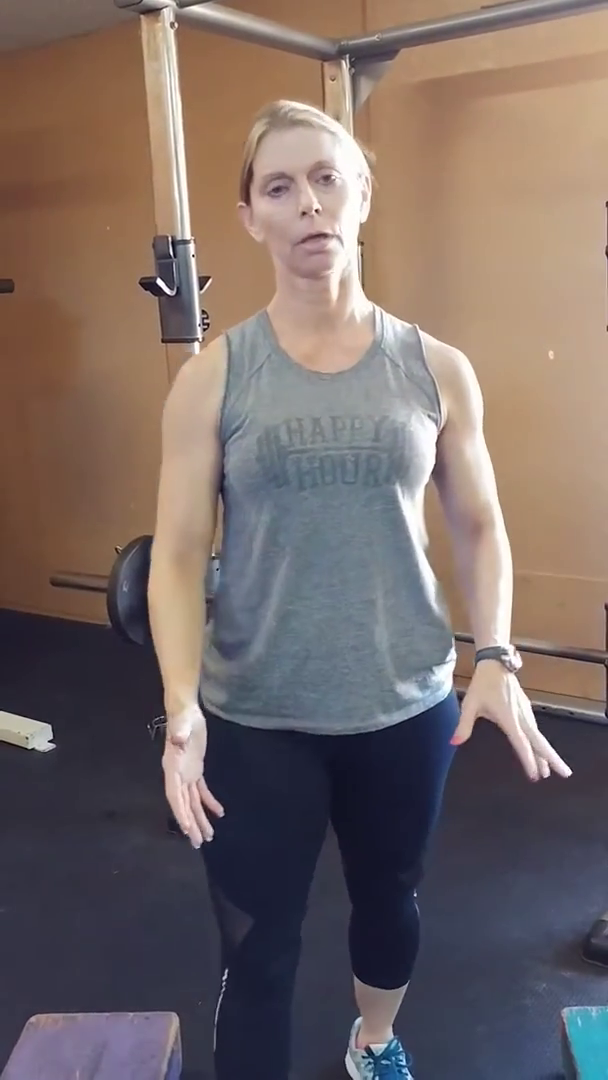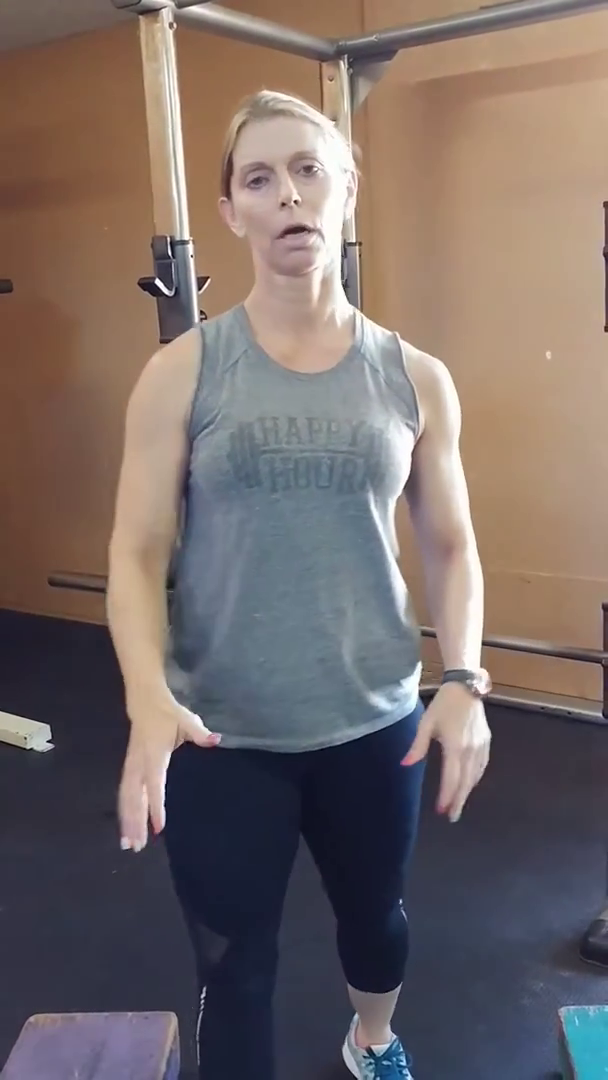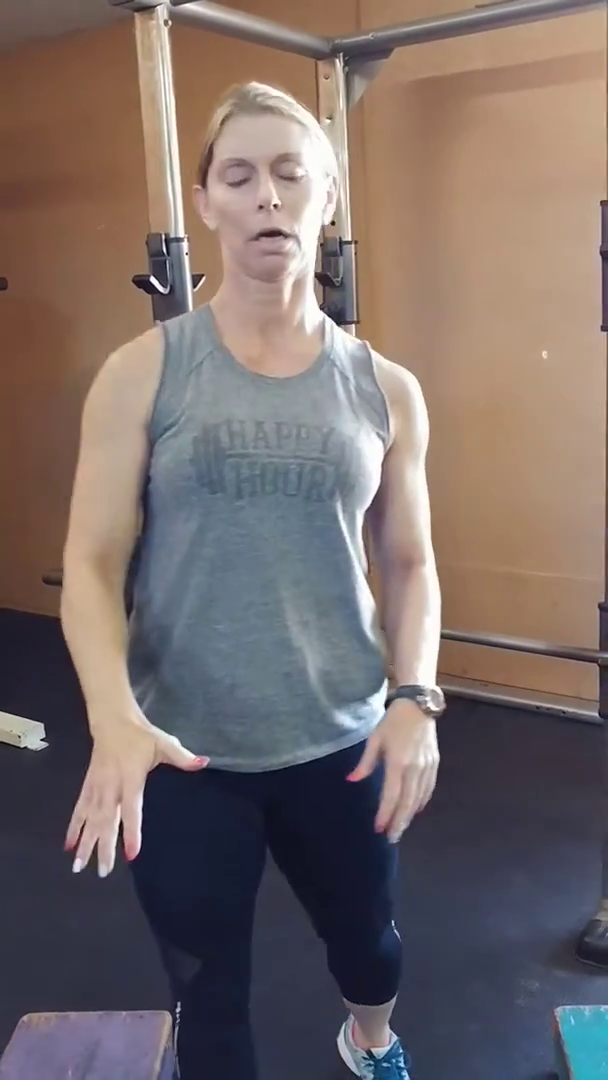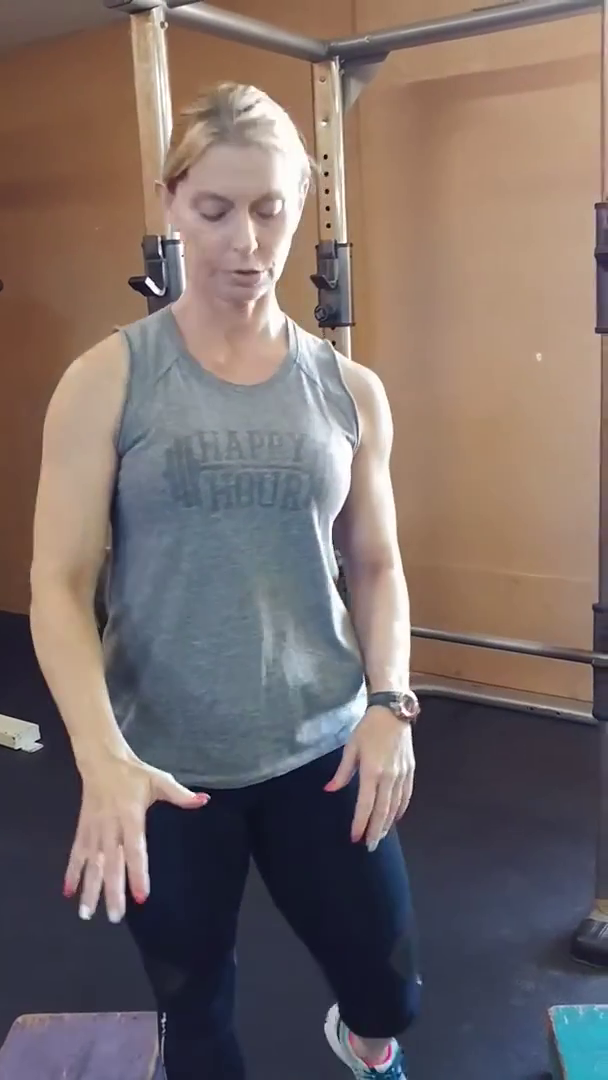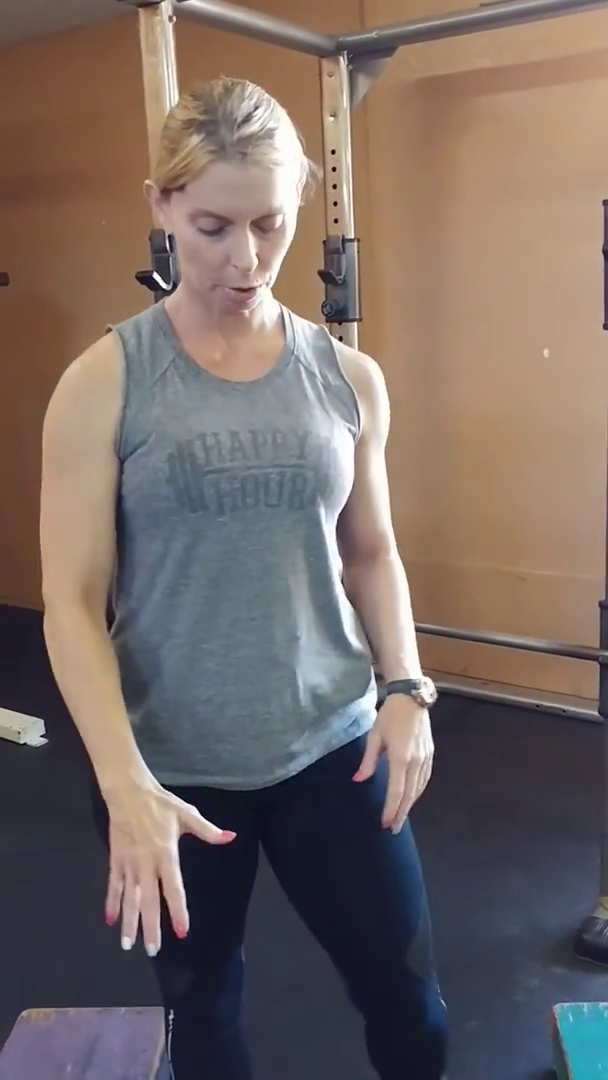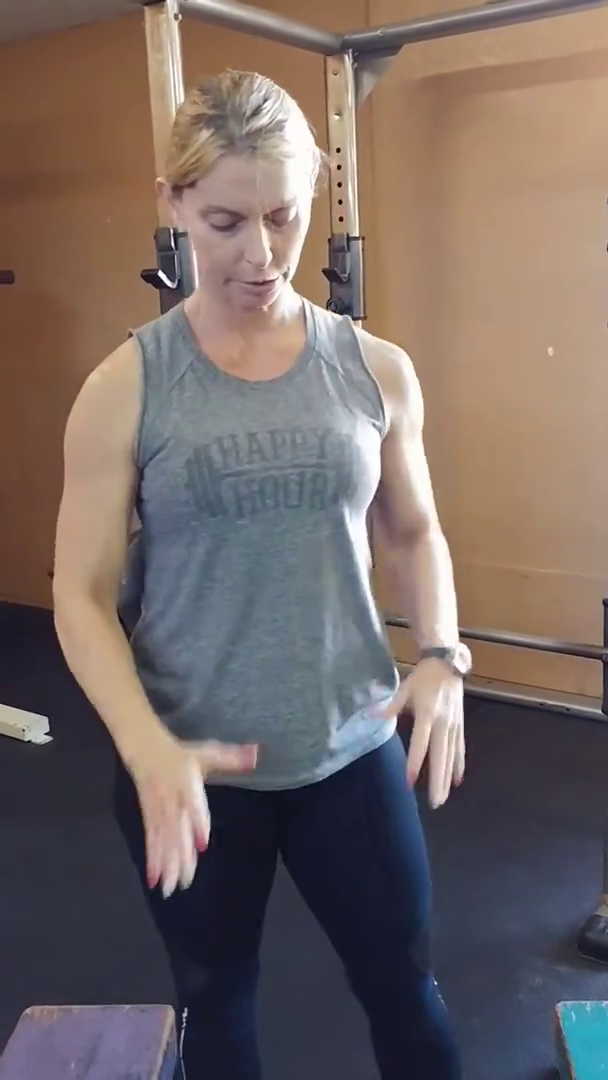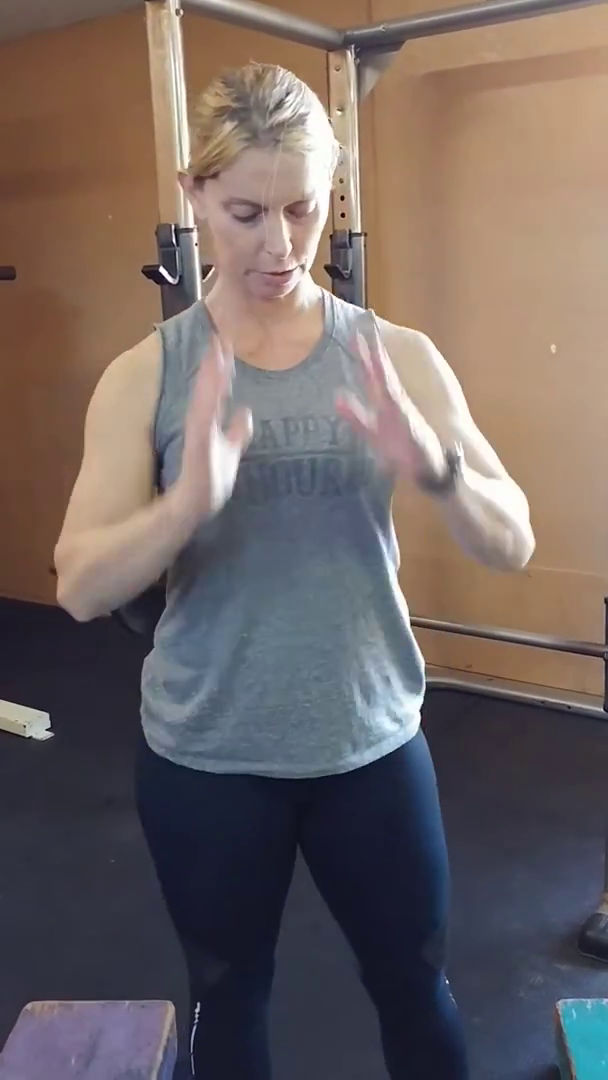
dt=0.2s
person 1, frame 1
left shoulder: (438, 371)
right shoulder: (214, 378)
left elbow: (479, 528)
right elbow: (177, 557)
left wrist: (494, 657)
right wrist: (181, 704)
left hip: (406, 707)
right hip: (256, 720)
left knee: (389, 900)
right knee: (256, 955)
person 1, frame 2
left shoulder: (415, 379)
right shoulder: (183, 372)
left elbow: (449, 546)
right elbow: (135, 555)
left wrist: (462, 679)
right wrist: (148, 700)
left hip: (375, 720)
right hip: (221, 735)
left knee: (375, 913)
right knee: (235, 972)
person 1, frame 3
left shoulder: (385, 389)
right shoulder: (142, 372)
left elbow: (410, 565)
right elbow: (89, 564)
left wrist: (414, 696)
right wrist: (113, 716)
left hip: (338, 739)
right hip: (183, 750)
left knee: (364, 933)
right knee: (210, 992)
person 1, frame 4
left shoulder: (350, 390)
right shoulder: (106, 380)
left elbow: (376, 567)
right elbow: (58, 584)
left wrist: (390, 703)
right wrist: (101, 754)
left hip: (320, 751)
right hip: (162, 766)
left knee: (385, 983)
person 1, frame 5
left shoulder: (350, 378)
right shoulder: (104, 382)
right elbow: (70, 601)
left wrist: (406, 689)
right wrist: (126, 784)
left hip: (331, 748)
right hip: (172, 768)
left knee: (408, 997)
person 1, frame 6
left shoulder: (376, 368)
right shoulder: (125, 387)
left elbow: (414, 533)
right elbow: (80, 596)
left wrist: (440, 655)
right wrist: (151, 752)
left hip: (353, 752)
right hip: (190, 765)
left knee: (407, 996)
person 1, frame 7
left shoulder: (397, 357)
right shoulder: (146, 377)
left elbow: (516, 539)
right elbow: (79, 585)
left wrist: (431, 459)
right wrist: (189, 498)
left hip: (372, 746)
right hip: (205, 759)
left knee: (416, 993)
